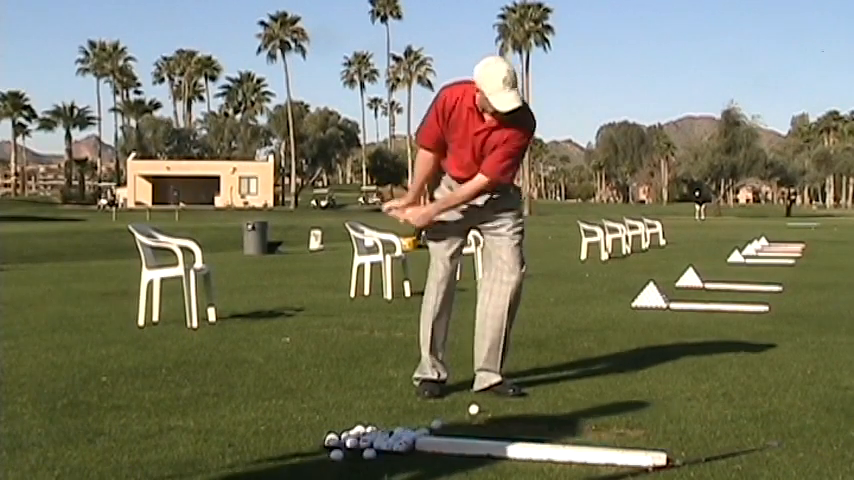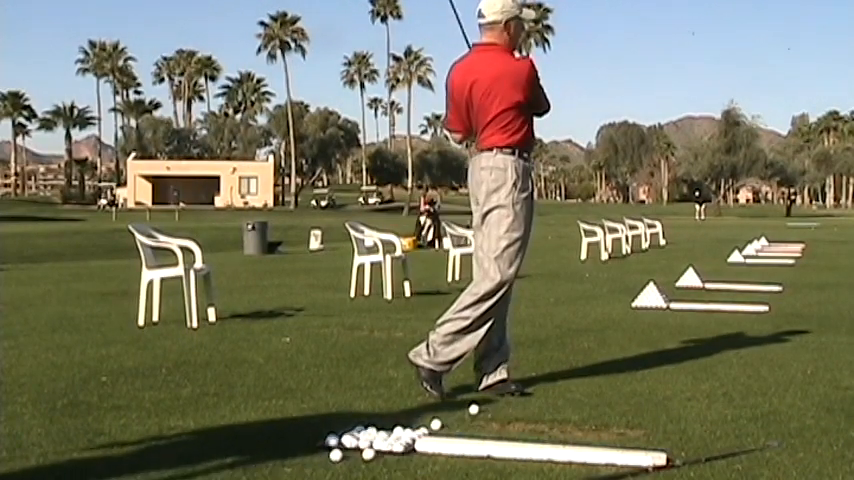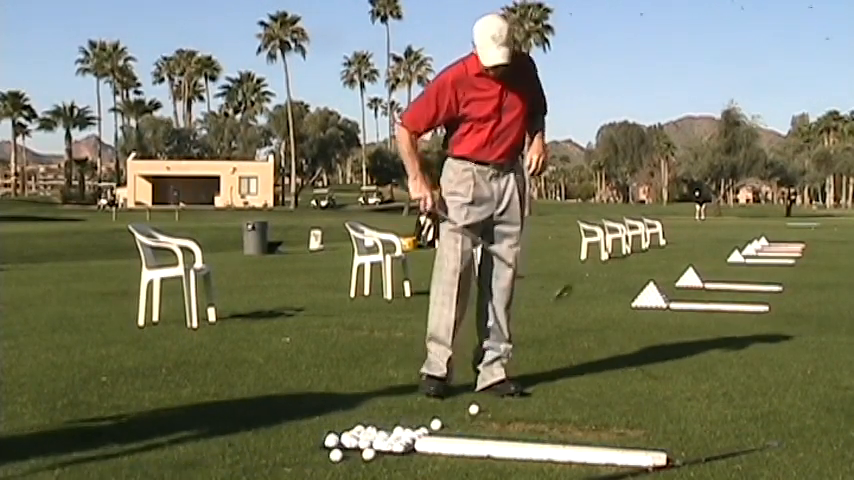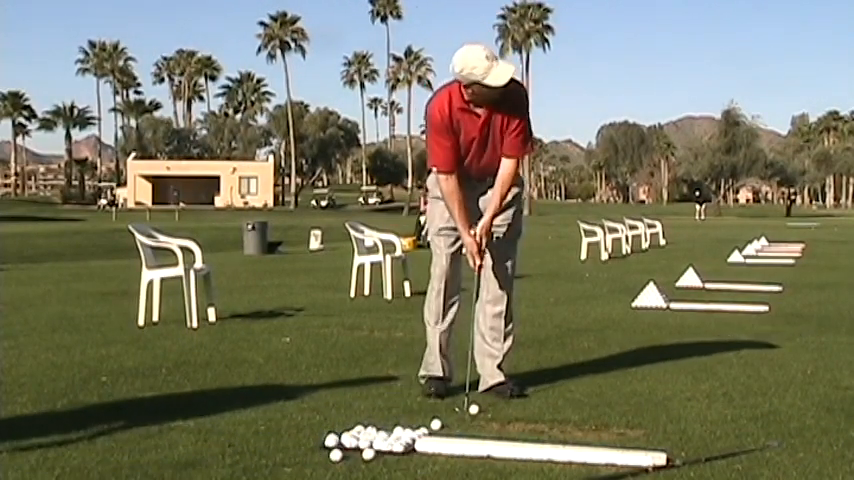
dt=1s
person 1, frame 1
left shoulder: (521, 123)
right shoulder: (450, 98)
left elbow: (485, 181)
right elbow: (429, 150)
left wrist: (431, 212)
right wrist: (412, 199)
left hip: (497, 197)
right hip: (450, 190)
left knee: (507, 276)
right knee: (441, 275)
left ankle: (489, 372)
right ankle: (431, 370)
person 1, frame 2
left shoulder: (458, 72)
right shoulder: (521, 69)
left elbow: (458, 134)
right elbow: (541, 108)
left hip: (482, 166)
right hip: (508, 169)
left knee: (491, 272)
right knee: (497, 274)
left ankle: (491, 370)
right ankle: (433, 354)
person 1, frame 3
left shoulder: (525, 68)
right shoulder: (454, 79)
left elbow: (536, 111)
right elbow: (406, 127)
left wrist: (537, 138)
right wrist: (417, 179)
left hip: (510, 178)
right hip: (465, 178)
left knee: (502, 276)
right knee: (452, 272)
left ankle: (492, 369)
right ankle: (436, 367)
person 1, frame 4
left shoulder: (514, 94)
right shoulder: (440, 107)
left elbow: (511, 159)
right elbow: (447, 175)
left wrist: (489, 217)
right wrist: (465, 233)
left hip: (499, 187)
right hip: (451, 186)
left knee: (499, 277)
right knee: (444, 271)
left ankle: (492, 371)
right ankle: (435, 368)
